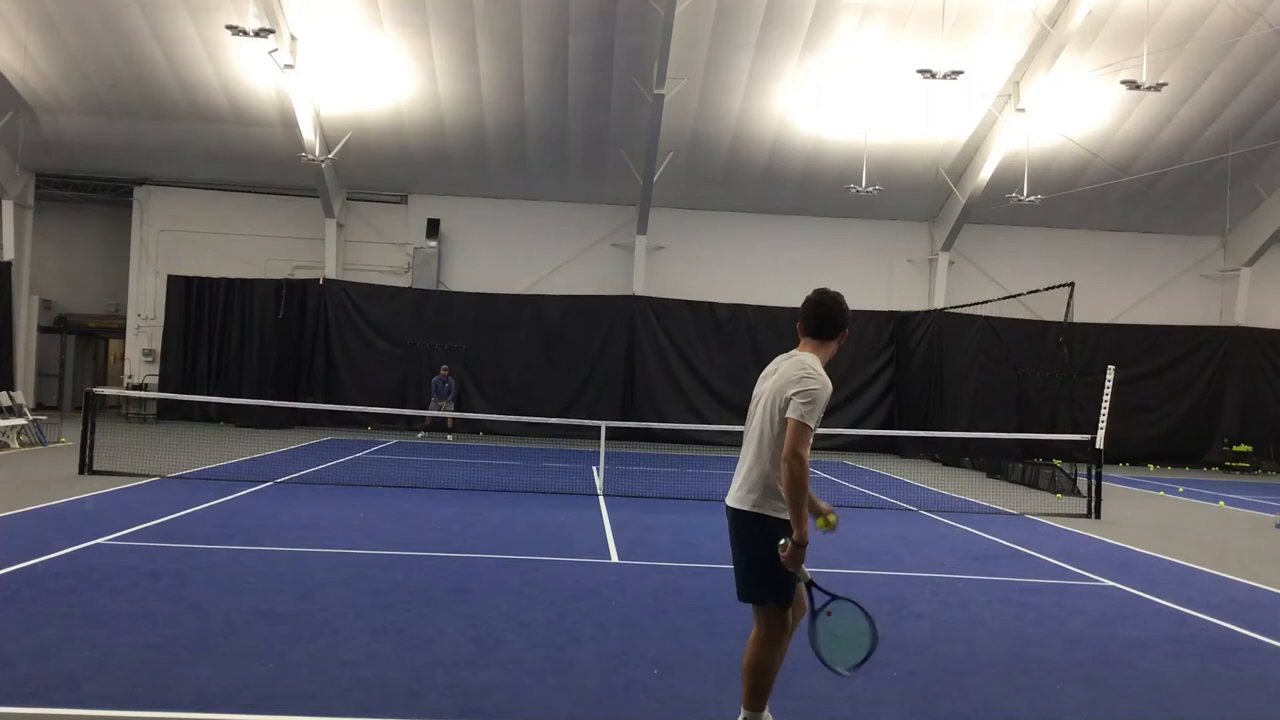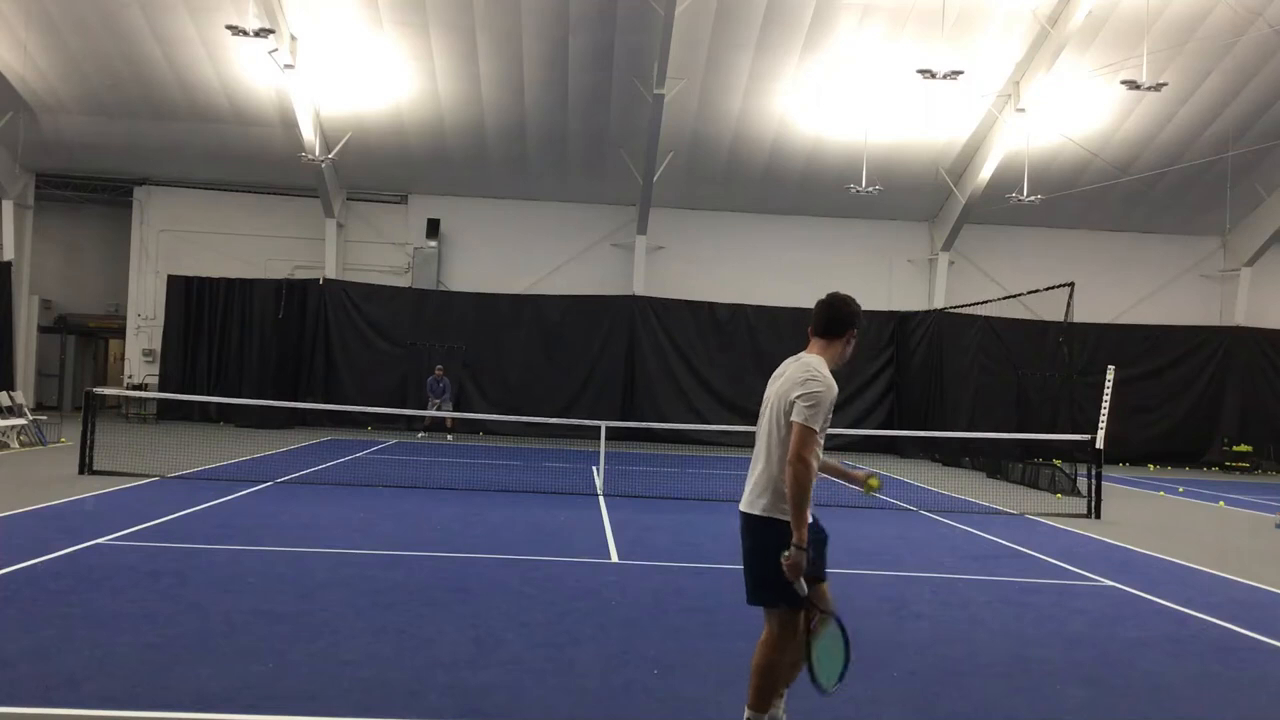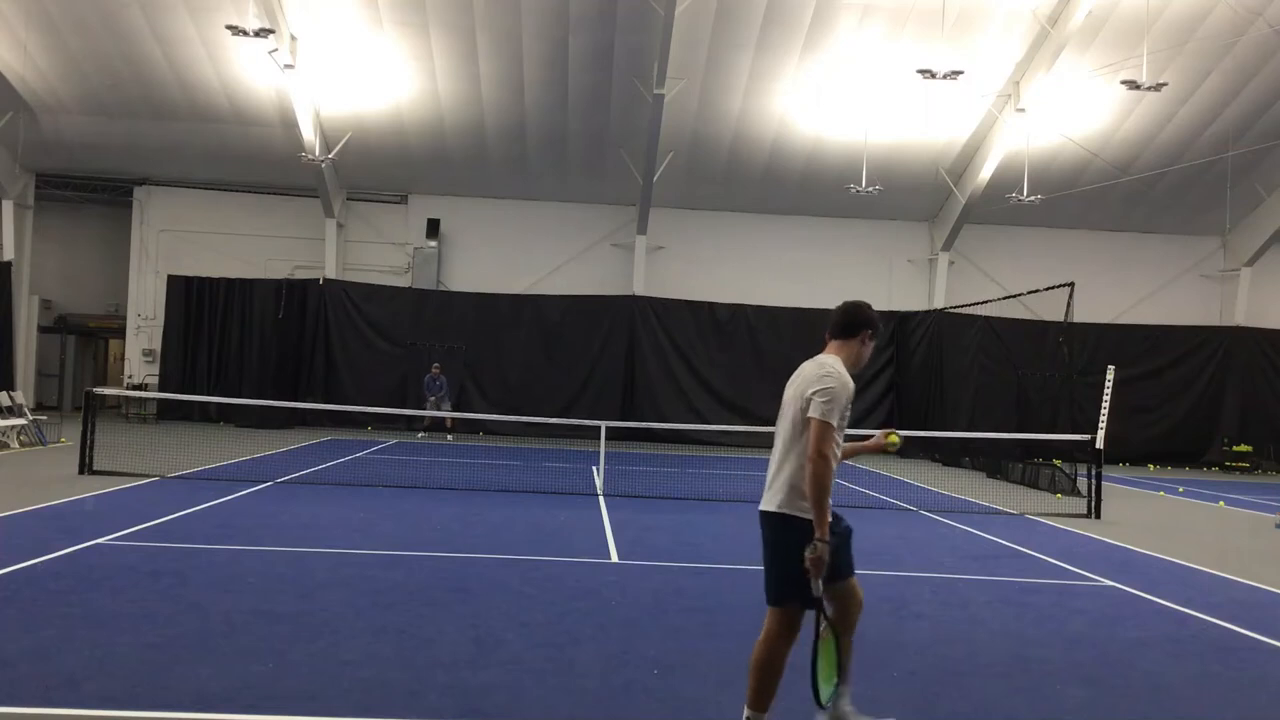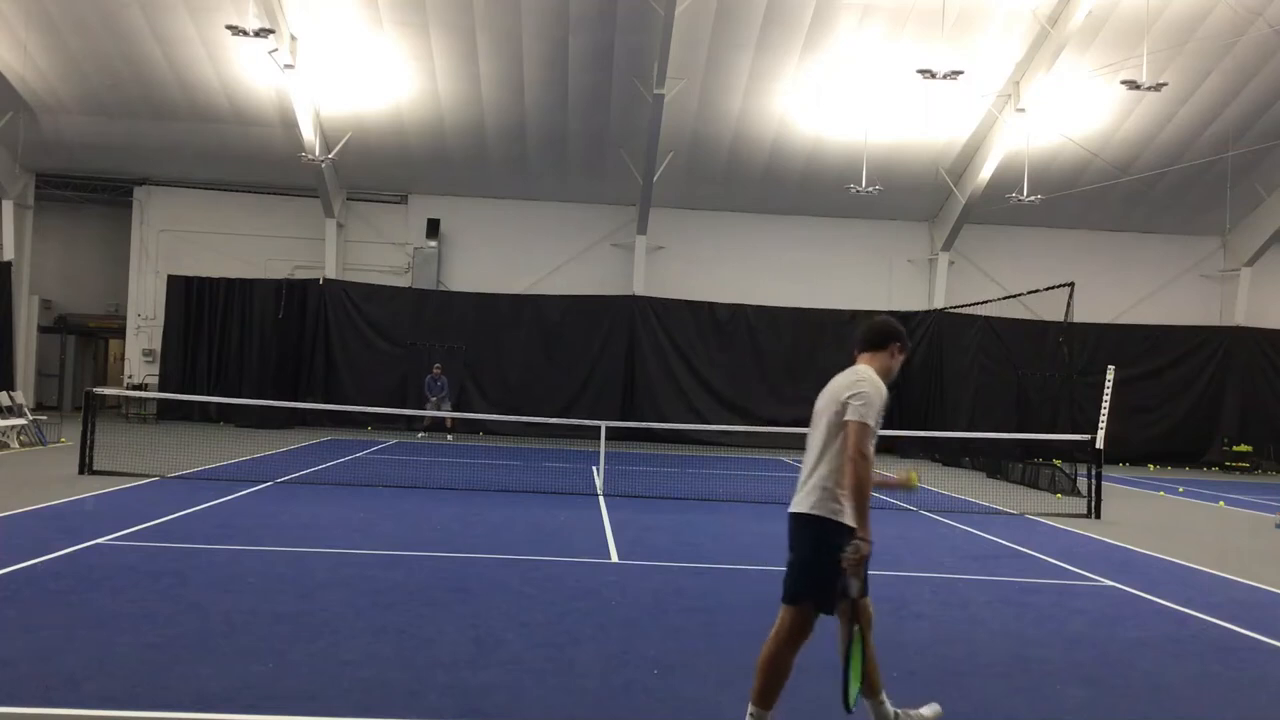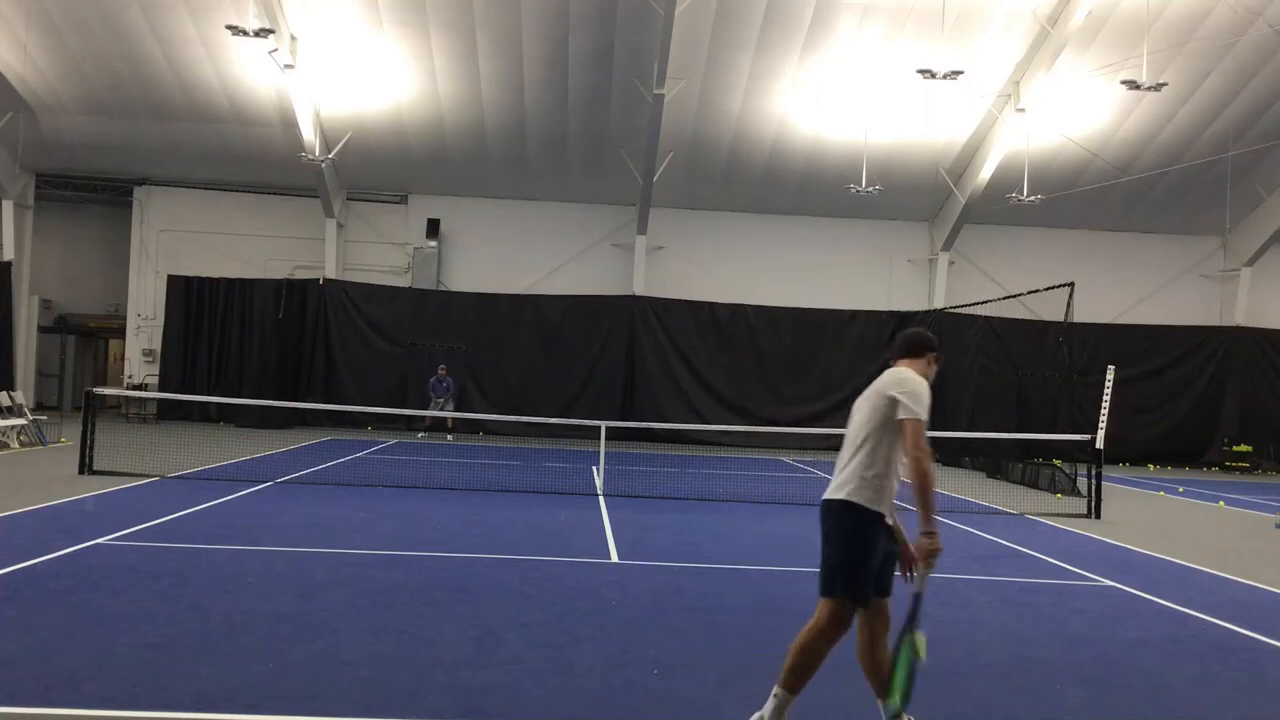
dt=0.2s
person 1, frame 1
left shoulder: (778, 366)
right shoulder: (813, 380)
right elbow: (792, 458)
left wrist: (811, 503)
right wrist: (799, 532)
left hip: (754, 507)
right hip: (766, 515)
left knee: (790, 613)
right knee: (772, 624)
person 1, frame 2
left shoulder: (792, 367)
right shoulder: (819, 381)
right elbow: (798, 461)
left wrist: (848, 474)
right wrist: (800, 540)
left hip: (778, 513)
right hip: (776, 518)
left knee: (817, 610)
right knee: (785, 626)
person 1, frame 3
left shoulder: (811, 369)
right shoulder: (836, 377)
right elbow: (817, 458)
left wrist: (866, 446)
right wrist: (821, 534)
left hip: (799, 514)
right hip: (795, 516)
left knee: (848, 601)
right knee: (785, 624)
person 1, frame 4
left shoulder: (840, 383)
right shoulder: (868, 385)
right elbow: (856, 457)
left wrist: (884, 484)
right wrist: (860, 535)
left hip: (828, 518)
right hip: (821, 521)
left knee: (858, 617)
right knee: (795, 626)
person 1, frame 5
left shoulder: (880, 388)
right shoulder: (911, 382)
right elbow: (918, 455)
left wrist: (900, 542)
right wrist: (928, 529)
left hip: (863, 513)
right hip: (854, 511)
left knee: (876, 618)
right knee: (833, 619)
